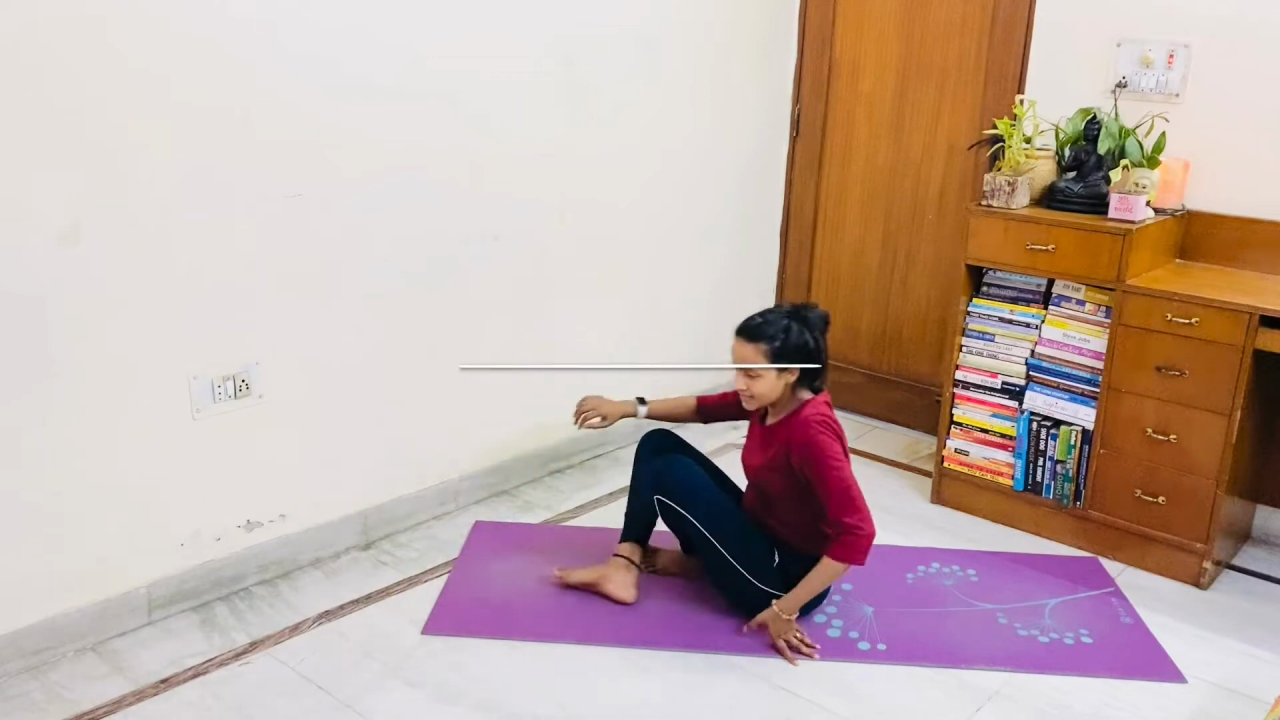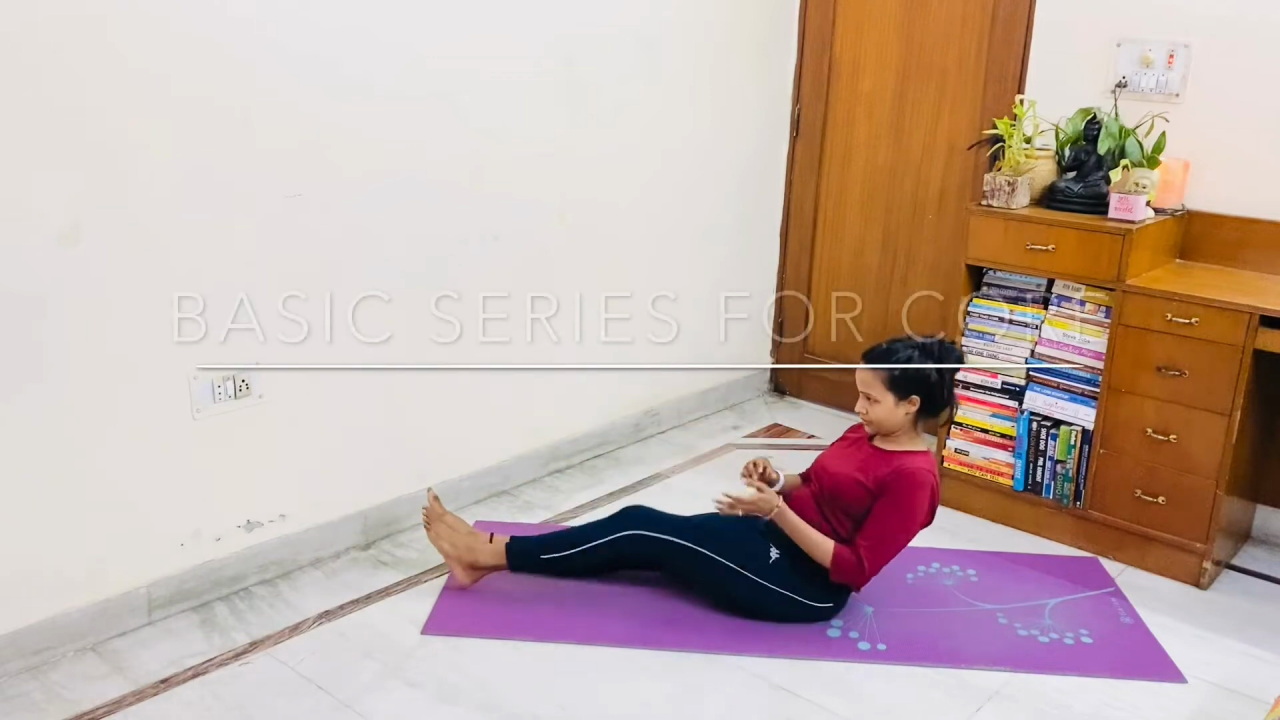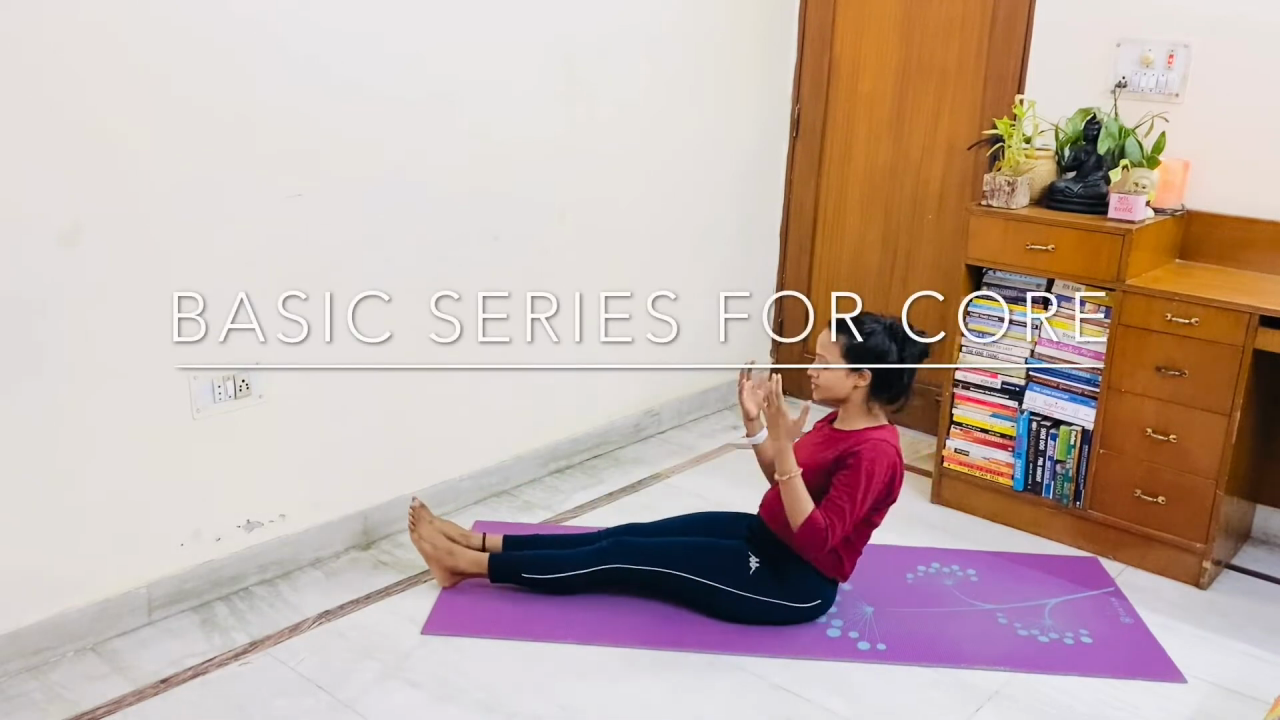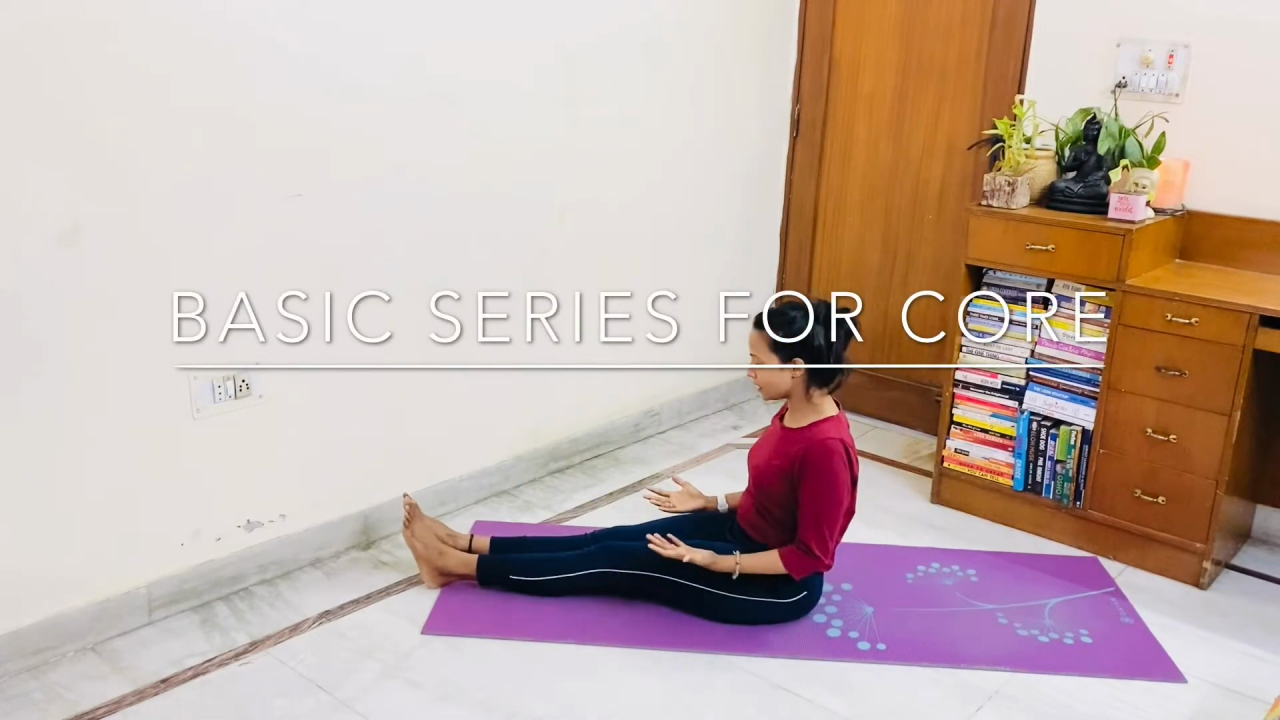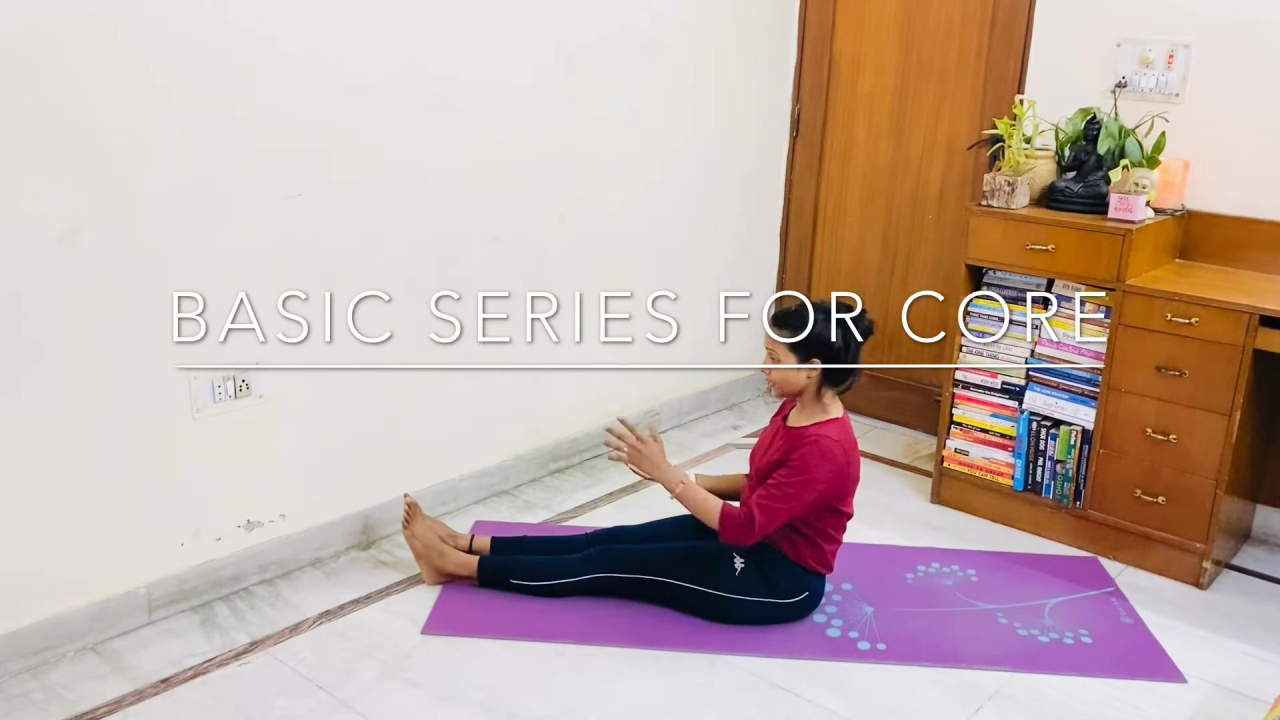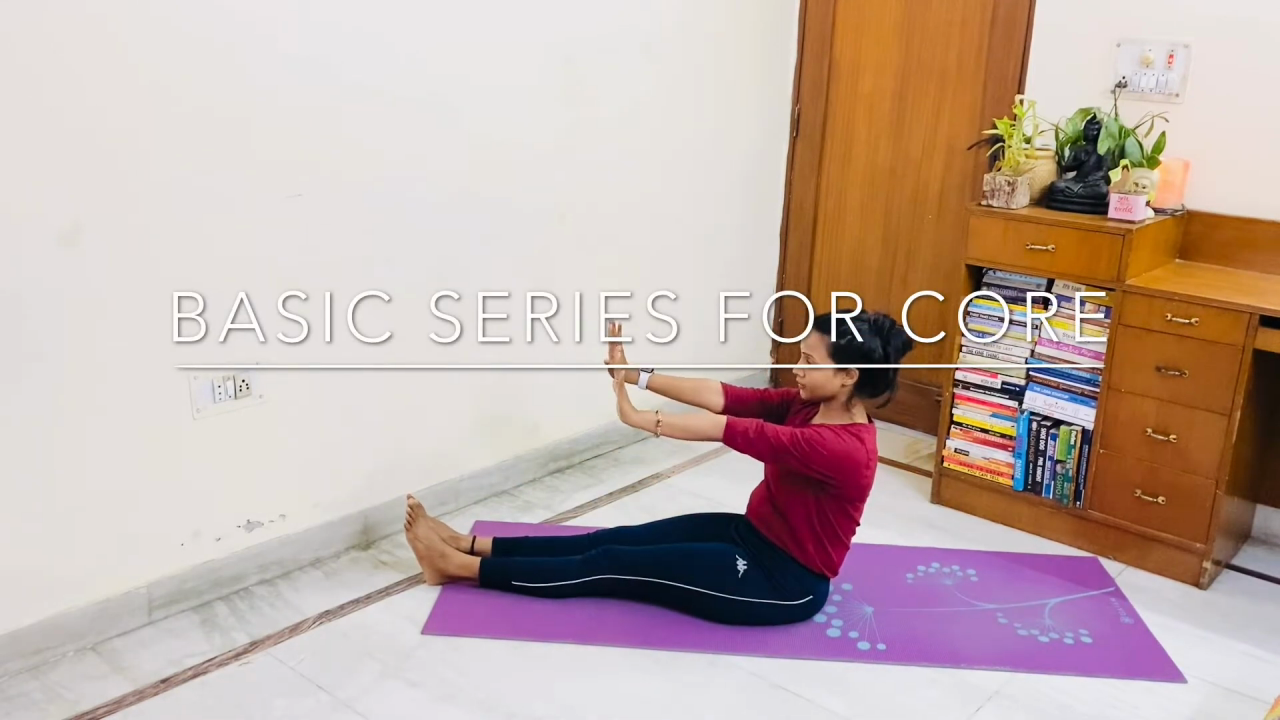
dt=0.7s
person 1, frame 1
left shoulder: (813, 430)
right shoulder: (777, 399)
left elbow: (857, 533)
right elbow: (704, 407)
left wrist: (787, 607)
right wrist: (630, 406)
left hip: (780, 576)
right hip: (761, 532)
left knee: (668, 476)
right knee: (657, 444)
left ankle: (693, 561)
right ankle: (625, 564)
person 1, frame 2
left shoulder: (913, 477)
right shoulder: (865, 434)
left elbow: (855, 567)
left wrist: (777, 512)
right wrist: (775, 481)
left hip: (806, 588)
right hip: (782, 545)
left knee: (639, 527)
right knee: (632, 543)
left ankle: (485, 558)
right ankle: (488, 548)
person 1, frame 3
left shoulder: (874, 451)
right shoulder: (841, 421)
left elbow: (818, 537)
left wrist: (784, 450)
right wrist: (757, 425)
left hip: (795, 583)
right hip: (766, 537)
left knee: (625, 557)
right knee: (623, 535)
left ankle: (469, 564)
right ankle: (481, 543)
person 1, frame 4
left shoulder: (825, 446)
right shoulder: (796, 413)
left elbow: (810, 557)
left wrist: (716, 563)
right wrist: (712, 502)
left hip: (778, 586)
right hip: (745, 533)
left knee: (612, 560)
right knee: (610, 540)
left ankle: (457, 565)
right ankle: (466, 544)
person 1, frame 5
left shoulder: (825, 448)
right shoulder: (797, 409)
left elbow: (743, 527)
left wrist: (668, 478)
right wrist: (673, 474)
left hip: (782, 583)
right hip: (756, 545)
left knee: (616, 564)
right knee: (614, 539)
left ankle: (458, 566)
right ankle: (468, 544)
person 1, frame 6
left shoulder: (844, 449)
right shoulder: (813, 405)
left elbow: (733, 430)
right elbow: (726, 397)
left wrist: (639, 418)
right wrist: (637, 376)
left hip: (785, 583)
right hip: (756, 536)
left knee: (614, 565)
right knee: (616, 540)
left ankle: (460, 566)
right ankle: (469, 545)
